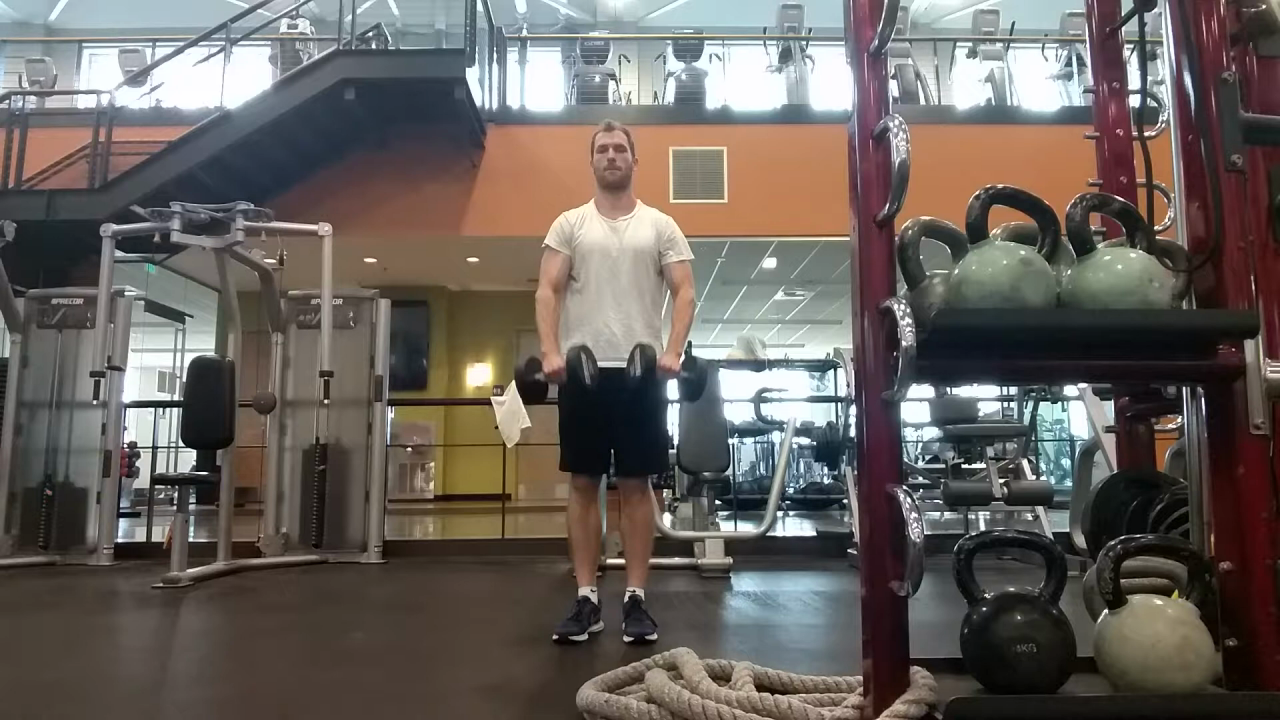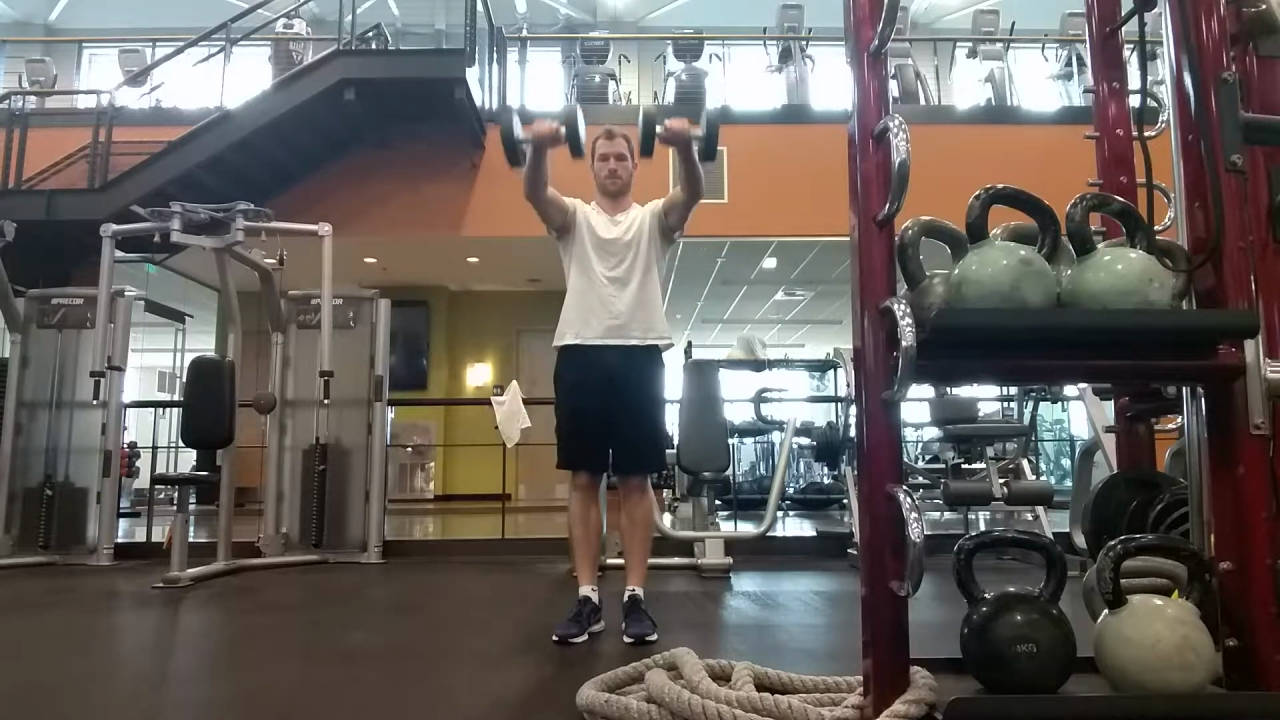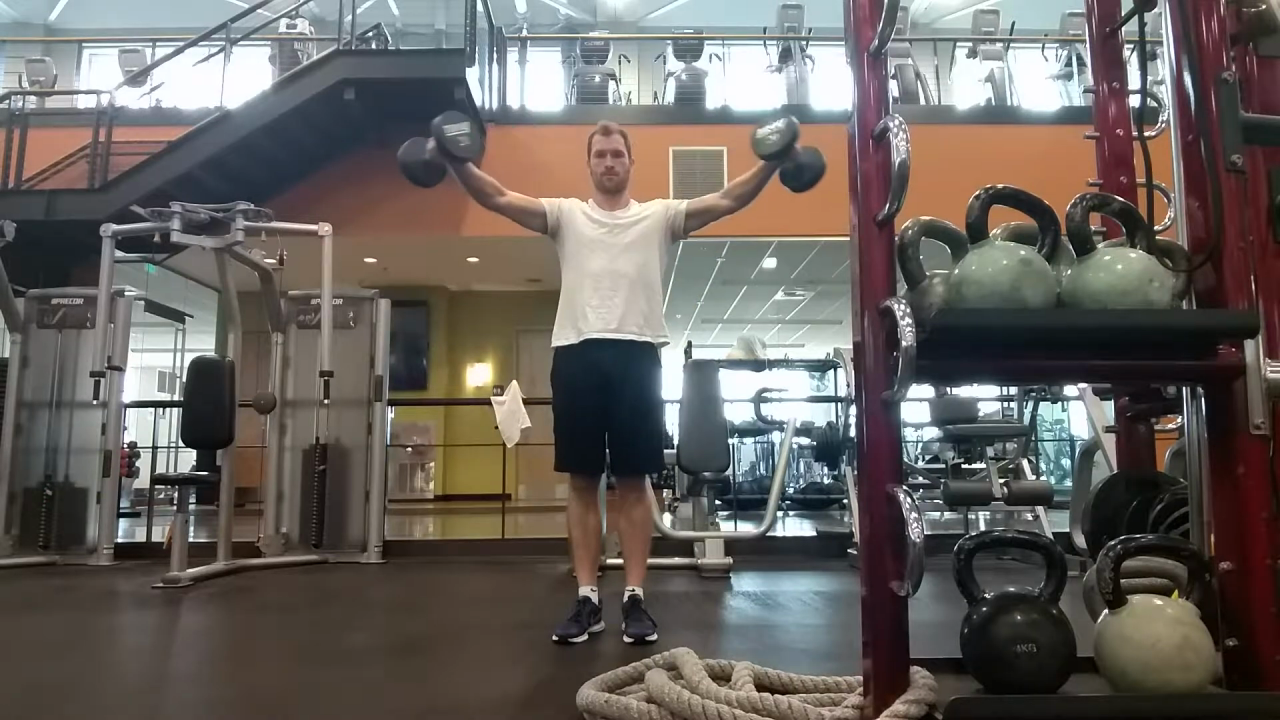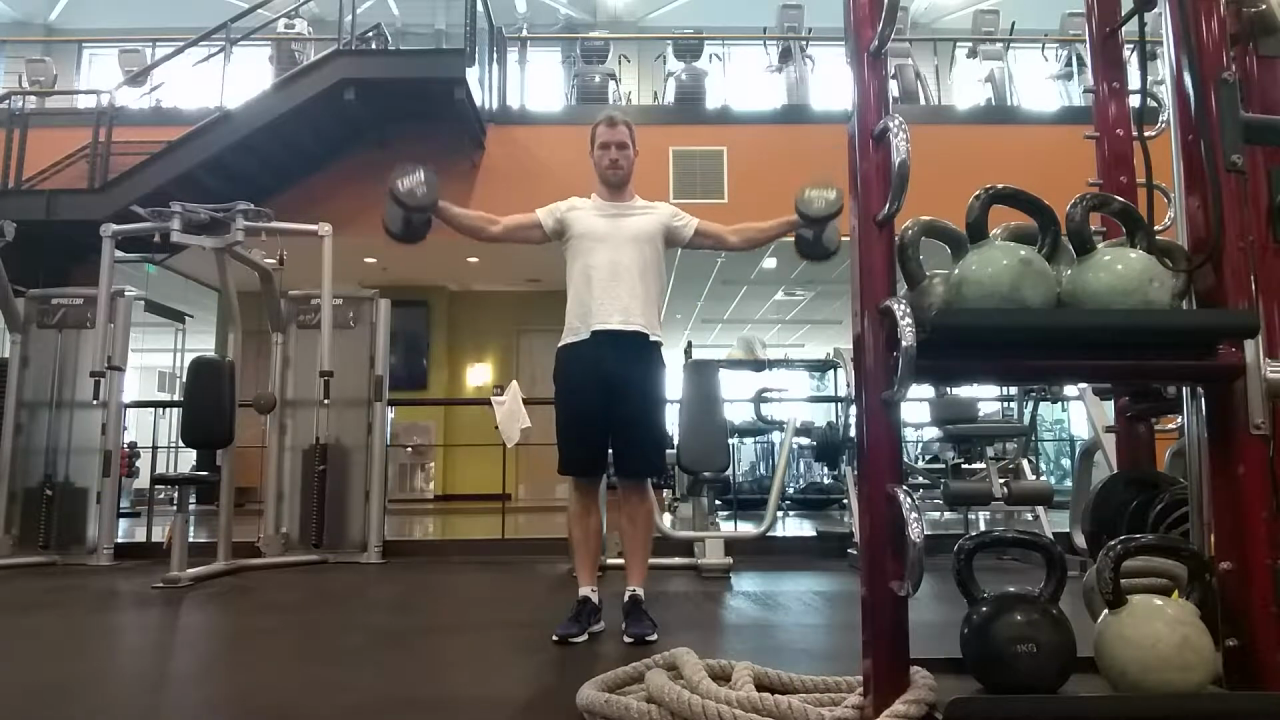
dt=1s
person 1, frame 1
left shoulder: (660, 225)
right shoulder: (569, 223)
left elbow: (684, 292)
right elbow: (548, 291)
left wrist: (673, 351)
right wrist: (550, 351)
left knee: (636, 484)
right knee: (583, 483)
left ankle: (635, 598)
right ankle: (586, 599)
person 1, frame 2
left shoulder: (655, 219)
right shoulder: (573, 217)
left elbow: (692, 191)
right elbow: (534, 192)
left wrist: (684, 147)
right wrist: (539, 148)
left hip: (638, 354)
right hip: (580, 353)
left knee: (635, 480)
right knee: (584, 479)
left ankle: (634, 597)
right ankle: (587, 597)
person 1, frame 3
left shoulder: (659, 215)
right shoulder: (565, 213)
left elbow: (726, 201)
right elbow: (498, 197)
left wrist: (771, 162)
right wrist: (456, 162)
left hip: (636, 353)
right hip: (577, 353)
left knee: (634, 479)
right knee: (582, 480)
left ankle: (635, 598)
right ankle: (587, 598)
person 1, frame 4
left shoulder: (661, 215)
right shoulder: (569, 211)
left elbow: (731, 236)
right elbow: (495, 227)
left wrist: (797, 221)
right wrist: (437, 208)
left hip: (639, 352)
right hip: (581, 352)
left knee: (636, 481)
right knee: (583, 481)
left ankle: (635, 598)
right ankle: (587, 599)
